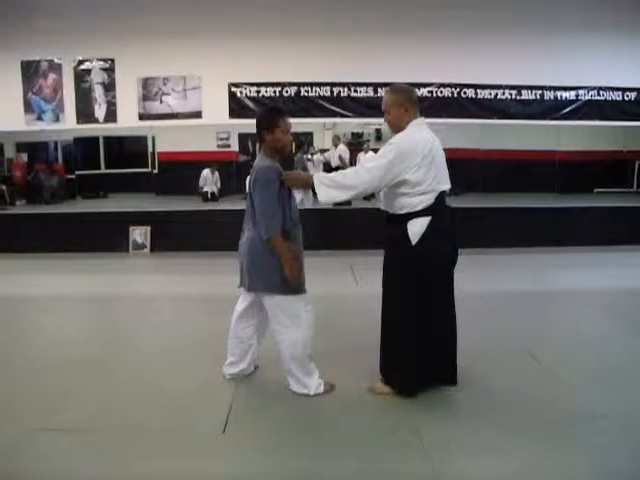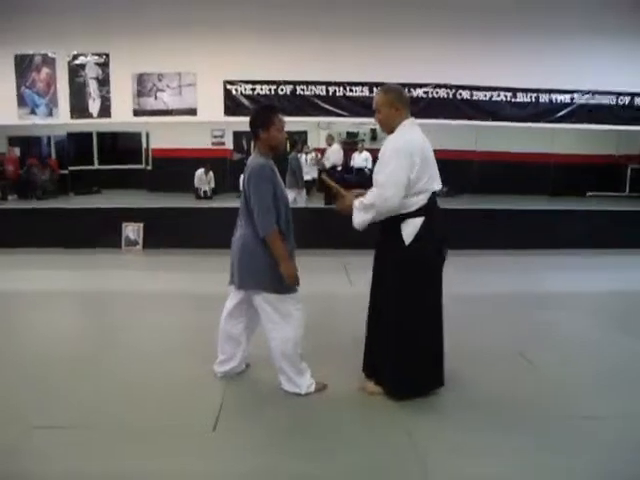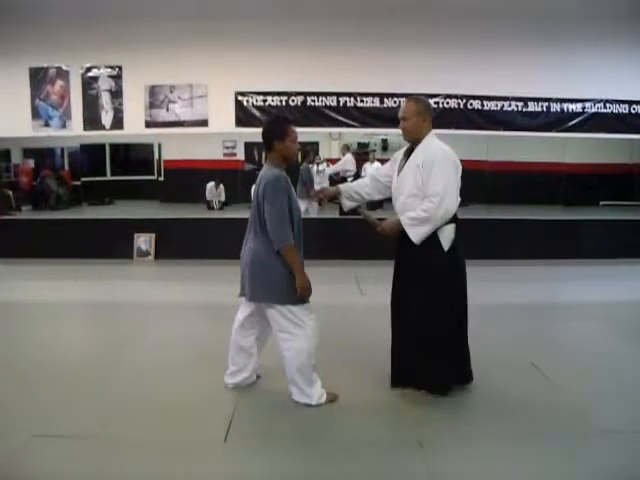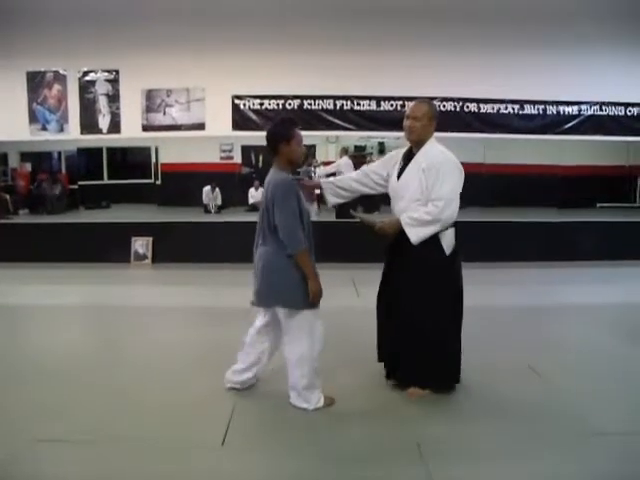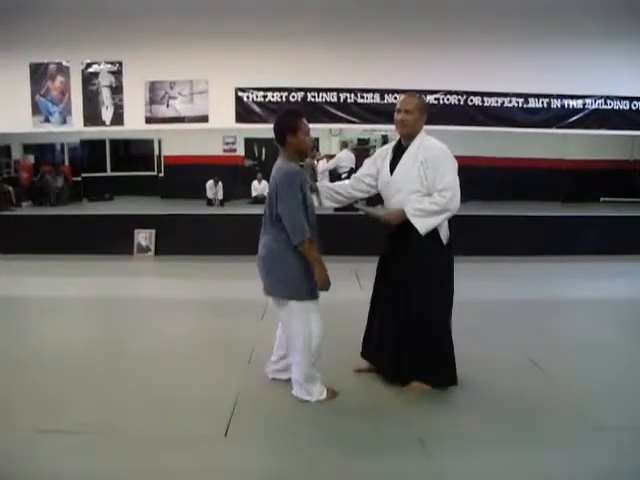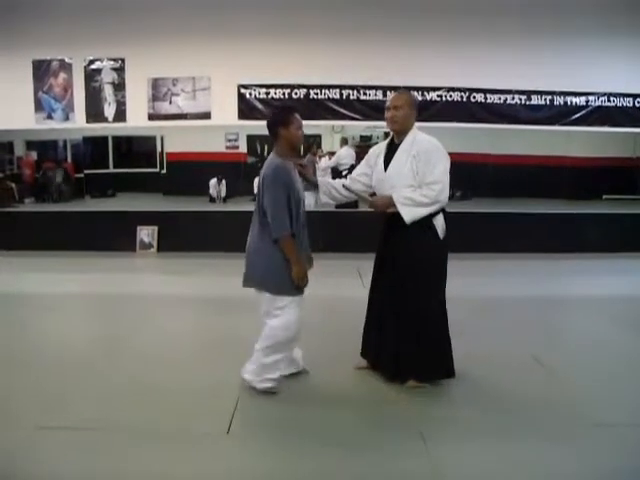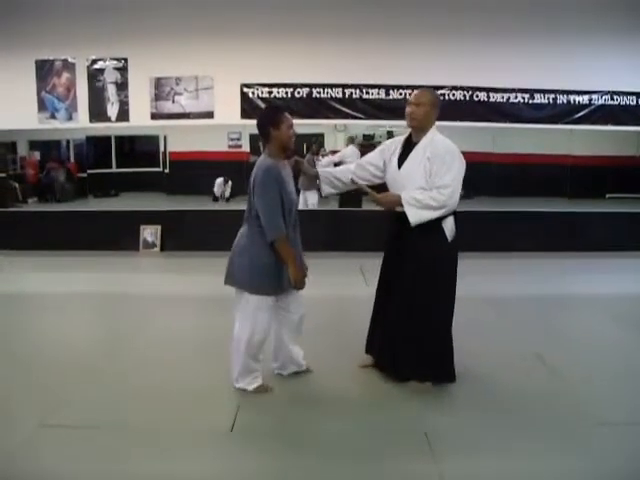
dt=0.4s
person 1, frame 1
left shoulder: (406, 143)
right shoulder: (425, 137)
left elbow: (366, 177)
left wrist: (311, 180)
left hip: (417, 233)
right hip: (432, 227)
left knee: (407, 306)
right knee: (430, 303)
left ankle: (402, 377)
right ankle: (433, 369)
person 1, frame 2
left shoulder: (399, 143)
right shoulder: (413, 137)
left elbow: (388, 198)
left wrist: (355, 205)
right wrist: (364, 198)
left hip: (408, 234)
right hip: (418, 229)
left knee: (399, 307)
right knee: (415, 305)
left ankle: (397, 378)
right ankle: (418, 372)
person 1, frame 3
left shoulder: (439, 155)
right shoulder: (406, 155)
left elbow: (441, 206)
right elbow: (377, 182)
left wrist: (401, 223)
right wrist: (340, 190)
left hip: (435, 243)
right hip: (414, 240)
left knee: (434, 313)
right knee: (411, 309)
left ankle: (435, 377)
right ankle: (417, 371)
person 1, frame 4
left shoulder: (443, 161)
right shoulder: (399, 158)
left elbow: (444, 210)
right elbow: (364, 179)
left wrist: (400, 222)
right wrist: (321, 184)
left hip: (433, 247)
right hip: (406, 243)
left knee: (430, 315)
right knee: (395, 304)
left ankle: (431, 377)
right ankle: (404, 368)
person 1, frame 5
left shoulder: (436, 152)
right shoulder: (385, 154)
left elbow: (448, 199)
right elbow: (357, 186)
left wrist: (405, 213)
right wrist: (318, 188)
left hip: (427, 239)
right hip: (398, 236)
left knee: (426, 308)
right knee: (388, 299)
left ankle: (429, 372)
right ankle: (382, 359)
person 1, frame 6
left shoulder: (428, 147)
right shoulder: (379, 152)
left elbow: (437, 192)
right elbow: (354, 184)
left wrist: (393, 200)
right wrist: (316, 181)
left hip: (423, 234)
right hip: (394, 230)
left knee: (421, 303)
right knee: (386, 296)
left ankle: (426, 368)
right ankle: (383, 357)
person 1, frame 7
left shoulder: (444, 150)
right shoulder: (393, 146)
left elbow: (445, 197)
right elbow: (359, 170)
left wrist: (399, 199)
right wrist: (318, 174)
left hip: (433, 235)
right hip: (403, 229)
left knee: (428, 303)
right knee: (392, 294)
left ankle: (431, 367)
right ankle: (386, 354)
person 2, frame 1
left shoulder: (265, 166)
right shoulder: (268, 170)
right elbow: (270, 225)
left wrist: (288, 255)
right wrist: (288, 260)
left hip: (255, 254)
right hip: (269, 257)
left knee: (249, 312)
right knee: (295, 320)
left ankle: (237, 366)
right ankle: (306, 382)
person 2, frame 2
left shoulder: (258, 164)
right shoulder: (263, 168)
right elbow: (265, 222)
left wrist: (281, 256)
right wrist: (284, 260)
left hip: (247, 252)
right hip: (262, 256)
left knee: (239, 310)
right knee: (286, 319)
left ankle: (227, 364)
right ankle: (297, 382)
person 2, frame 3
left shoulder: (268, 175)
right shoulder: (277, 179)
right elbow: (281, 235)
left wrist: (294, 269)
right wrist: (299, 272)
left hip: (257, 263)
right hip: (272, 268)
left knee: (250, 322)
right knee: (300, 328)
left ankle: (238, 375)
right ankle: (309, 392)
person 2, frame 4
left shoulder: (276, 178)
right shoulder: (285, 183)
right elbow: (293, 238)
left wrist: (307, 273)
right wrist: (312, 277)
left hip: (271, 267)
right hip: (286, 271)
left knee: (267, 326)
right knee: (305, 334)
left ankle: (239, 375)
right ankle: (306, 395)
person 2, frame 5
left shoulder: (286, 169)
right shoulder: (289, 174)
right elbow: (298, 230)
left wrist: (314, 262)
right wrist: (318, 266)
left hip: (284, 259)
right hip: (289, 261)
left knee: (292, 319)
right knee: (306, 325)
left ankle: (281, 368)
right ankle: (309, 388)
person 2, frame 6
left shoulder: (288, 165)
right shoulder: (277, 169)
right elbow: (278, 225)
left wrist: (302, 255)
right wrist: (295, 263)
left hip: (284, 256)
right hip: (274, 258)
left knee: (288, 313)
right knee: (286, 318)
left ankle: (287, 363)
right ankle: (258, 373)
person 2, frame 7
left shoulder: (282, 166)
right shoulder: (267, 170)
right elbow: (272, 226)
left wrist: (295, 260)
right wrist: (292, 264)
left hip: (279, 256)
right hip: (260, 258)
left knee: (291, 313)
right knee: (254, 322)
left ankle: (288, 362)
right ankle: (246, 378)
